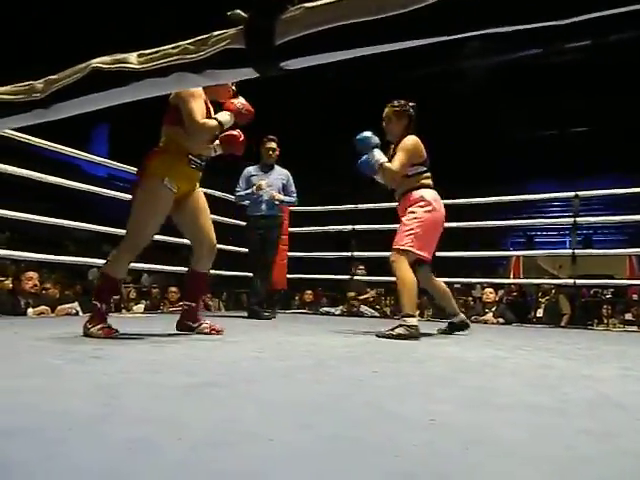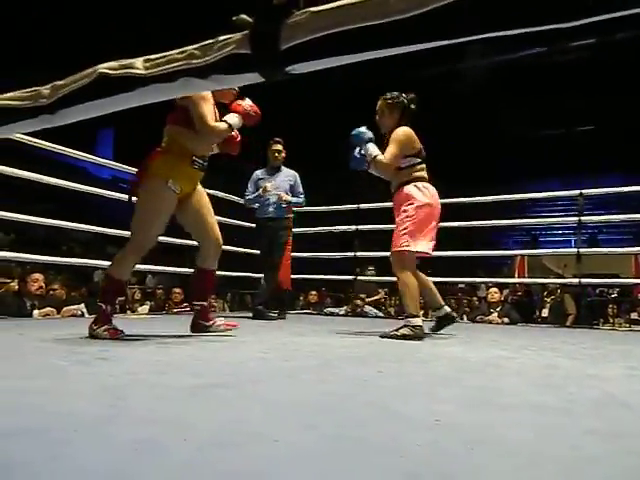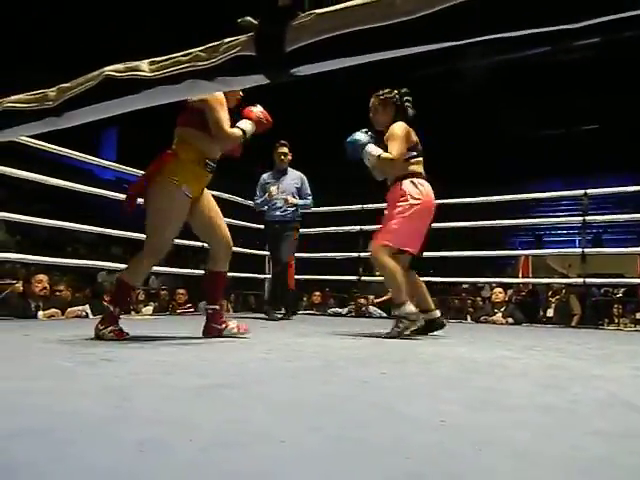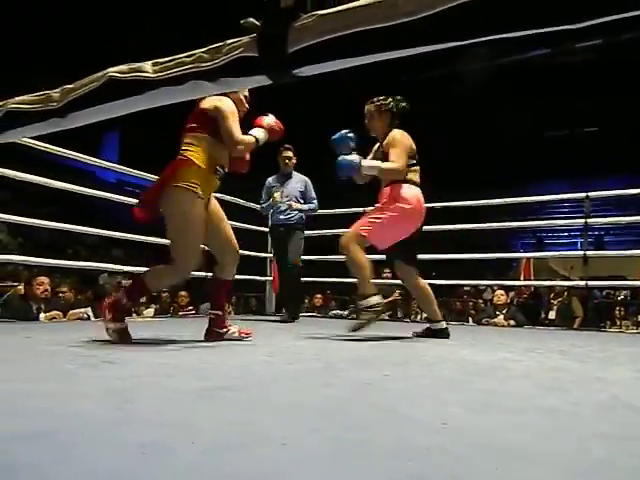
dt=0.1s
person 1, frame 1
left shoulder: (207, 104)
right shoulder: (192, 90)
right elbow: (198, 131)
left wrist: (222, 145)
right wrist: (229, 116)
left hip: (188, 182)
right hip: (165, 173)
left knee: (207, 246)
right knee: (134, 243)
left ankle: (190, 316)
right ankle: (96, 316)
person 1, frame 2
left shoulder: (205, 100)
right shoulder: (199, 92)
right elbow: (210, 131)
left wrist: (218, 146)
right wrist: (237, 116)
left hip: (187, 182)
right hip: (166, 175)
left knee: (213, 243)
right knee: (139, 245)
left ankle: (202, 316)
right ankle: (102, 319)
person 1, frame 3
left shoulder: (214, 103)
right shoulder: (212, 94)
right elbow: (226, 137)
left wrist: (221, 149)
right wrist: (250, 123)
left hip: (194, 184)
right hip: (176, 178)
left knee: (223, 247)
right knee: (154, 251)
left ankle: (215, 320)
right ankle: (109, 319)
person 1, frame 4
left shoulder: (206, 115)
right shoulder: (221, 103)
right elbow: (239, 145)
left wrist: (229, 163)
right wrist: (261, 130)
left hip: (199, 189)
right hip: (186, 183)
left knee: (230, 253)
right knee: (186, 263)
left ankle: (217, 324)
right ankle: (116, 307)
person 2, frame 1
left shoulder: (410, 143)
right shoulder: (395, 146)
left elbow: (393, 176)
right elbow: (392, 181)
left wrist: (374, 151)
right wrist: (373, 168)
left hip: (423, 205)
right hip: (415, 209)
left knee: (398, 258)
right knee: (422, 273)
left ankle: (409, 323)
right ankle: (457, 317)
person 2, frame 2
left shoulder: (402, 133)
right shoulder: (394, 137)
left elbow: (388, 167)
right elbow: (390, 174)
left wrist: (368, 146)
right wrist: (366, 163)
left hip: (417, 198)
right hip: (411, 202)
left knee: (401, 260)
right knee: (406, 264)
left ankle: (414, 323)
right ankle: (443, 311)
person 2, frame 3
left shoulder: (398, 129)
right shoulder: (388, 134)
left elbow: (392, 163)
right elbow: (381, 173)
left wrist: (367, 147)
right wrist: (365, 153)
left hip: (411, 195)
right hip: (405, 198)
left knee: (379, 251)
right knee: (399, 263)
left ankle: (406, 312)
right ankle: (432, 315)
person 2, frame 4
left shoulder: (396, 136)
right shoulder: (380, 145)
left elbow: (397, 169)
right elbow: (361, 177)
left wrist: (359, 163)
right wrist: (348, 153)
left hip: (403, 200)
right hip: (402, 205)
left knee: (350, 240)
right knee: (405, 271)
left ankle: (370, 301)
right ankle: (438, 324)
person 3, frame 1
left shoulder: (284, 174)
right shoulder: (249, 172)
left elbow: (293, 199)
right elbow: (238, 196)
left wrist: (281, 198)
right wrist: (254, 191)
left hip: (274, 222)
right hip: (254, 221)
left knee: (267, 264)
right knee: (256, 264)
left ankle: (256, 305)
right ankle: (257, 304)
person 3, frame 2
left shoulder: (292, 175)
right shoulder: (257, 175)
left elbow: (301, 200)
right elbow: (248, 200)
left wrist: (288, 199)
right wrist: (261, 193)
left hip: (282, 223)
right hip: (263, 223)
left knee: (275, 265)
right knee: (268, 265)
left ankle: (261, 306)
right ankle: (279, 305)
person 3, frame 3
left shoulder: (299, 177)
right shoulder: (265, 178)
left elbow: (309, 202)
right elbow: (257, 204)
left wrist: (296, 202)
right wrist: (267, 198)
left hip: (290, 225)
right hip: (271, 226)
left knee: (284, 262)
right knee: (277, 265)
left ankle: (273, 305)
right ankle: (288, 306)
person 3, frame 4
left shoulder: (303, 181)
right shoulder: (270, 182)
left elbow: (314, 205)
right elbow: (263, 209)
left wrist: (299, 207)
right wrist: (271, 203)
left hip: (295, 228)
right hip: (276, 229)
left knee: (294, 263)
right knee: (282, 269)
left ankle: (293, 307)
right ankle: (290, 309)
